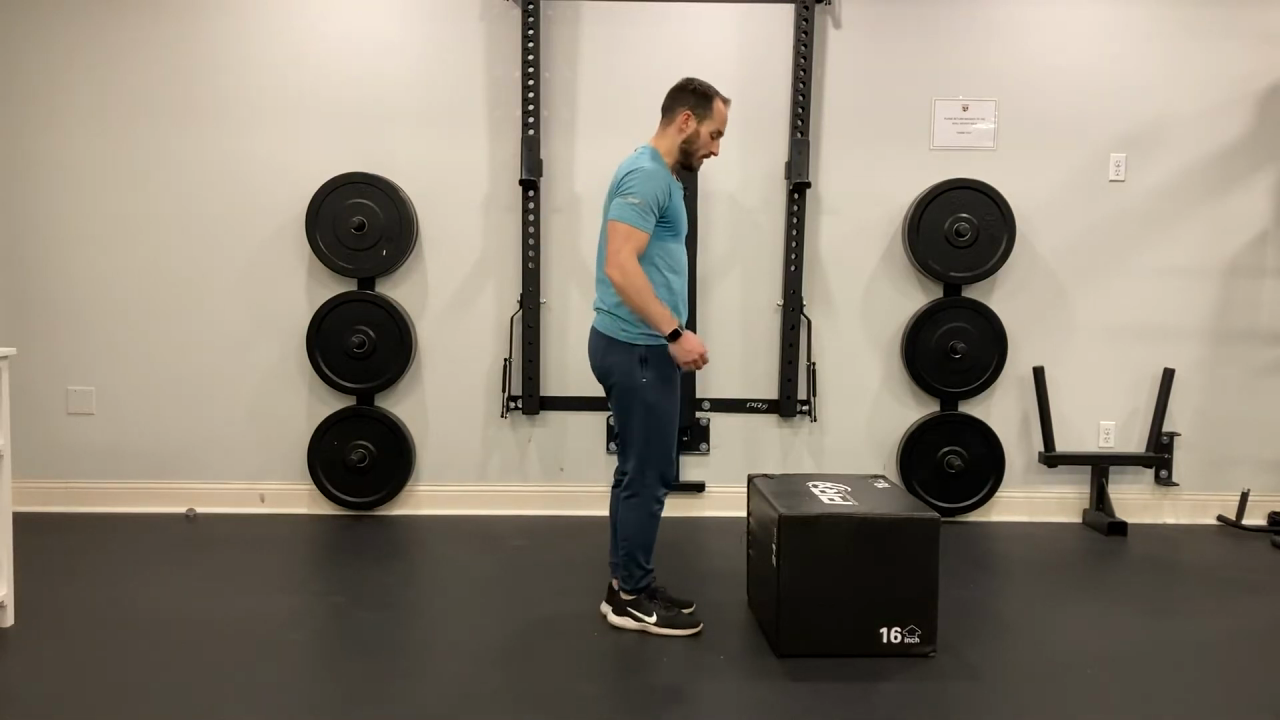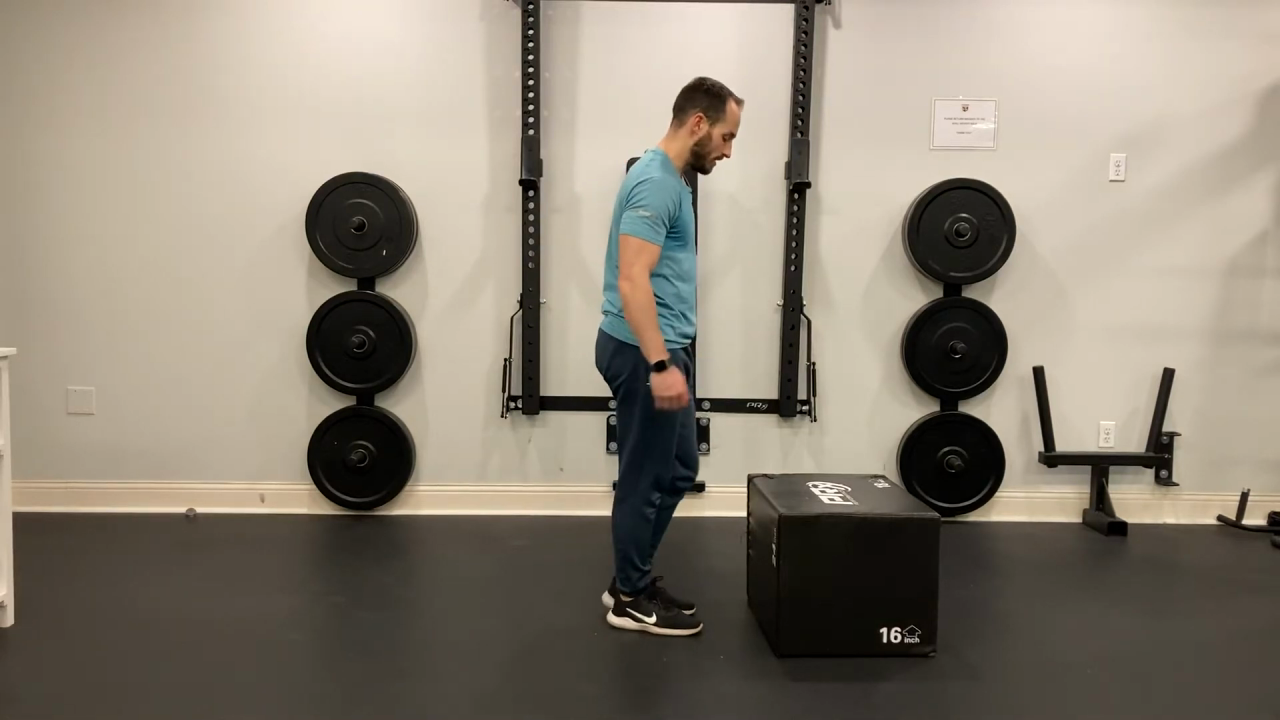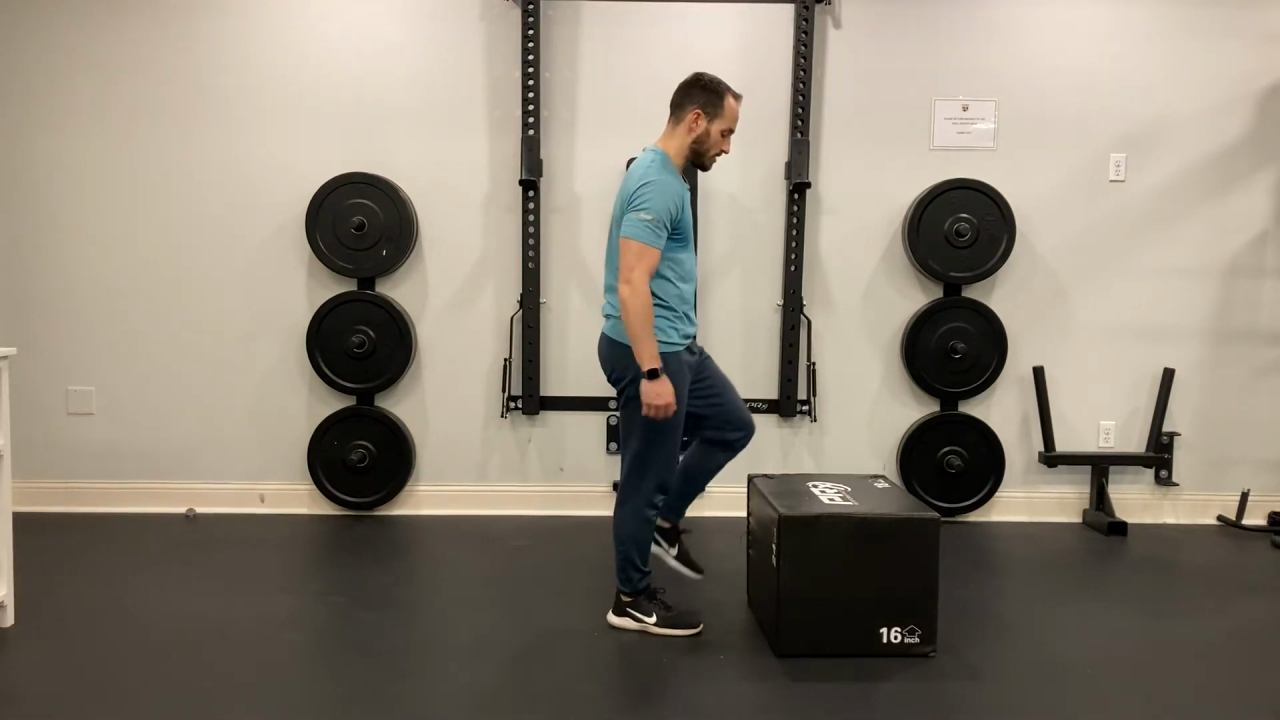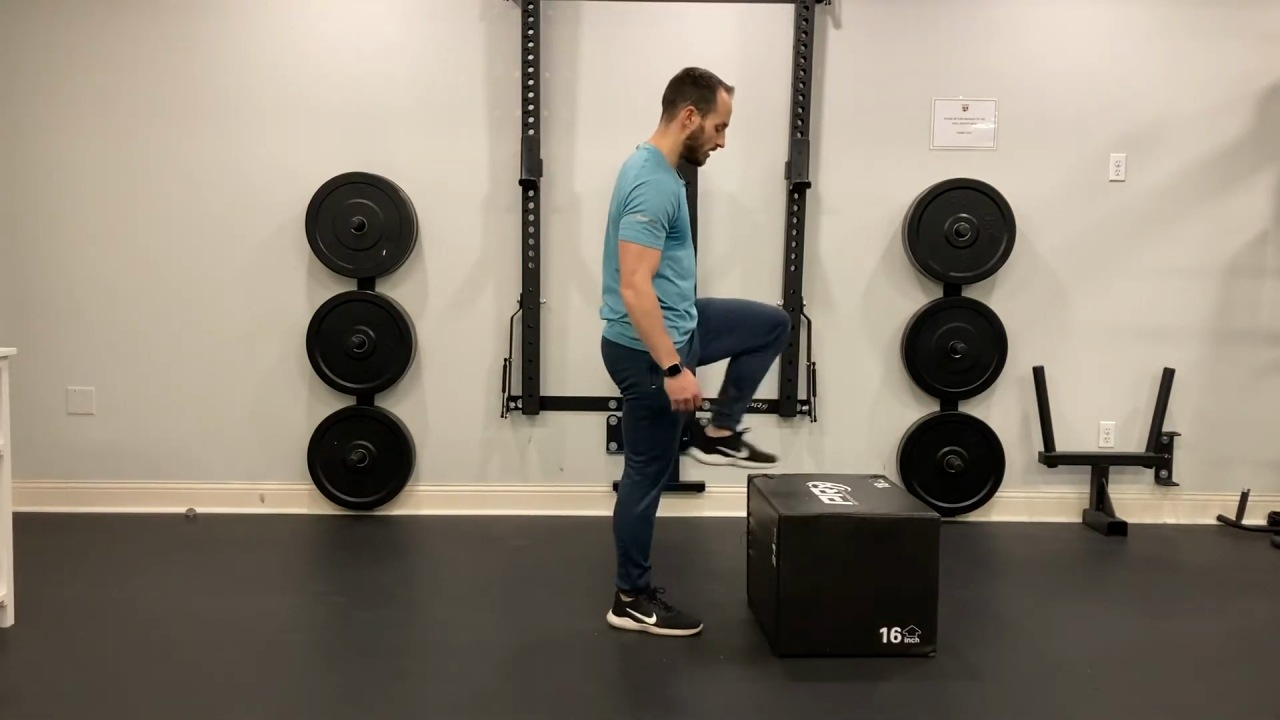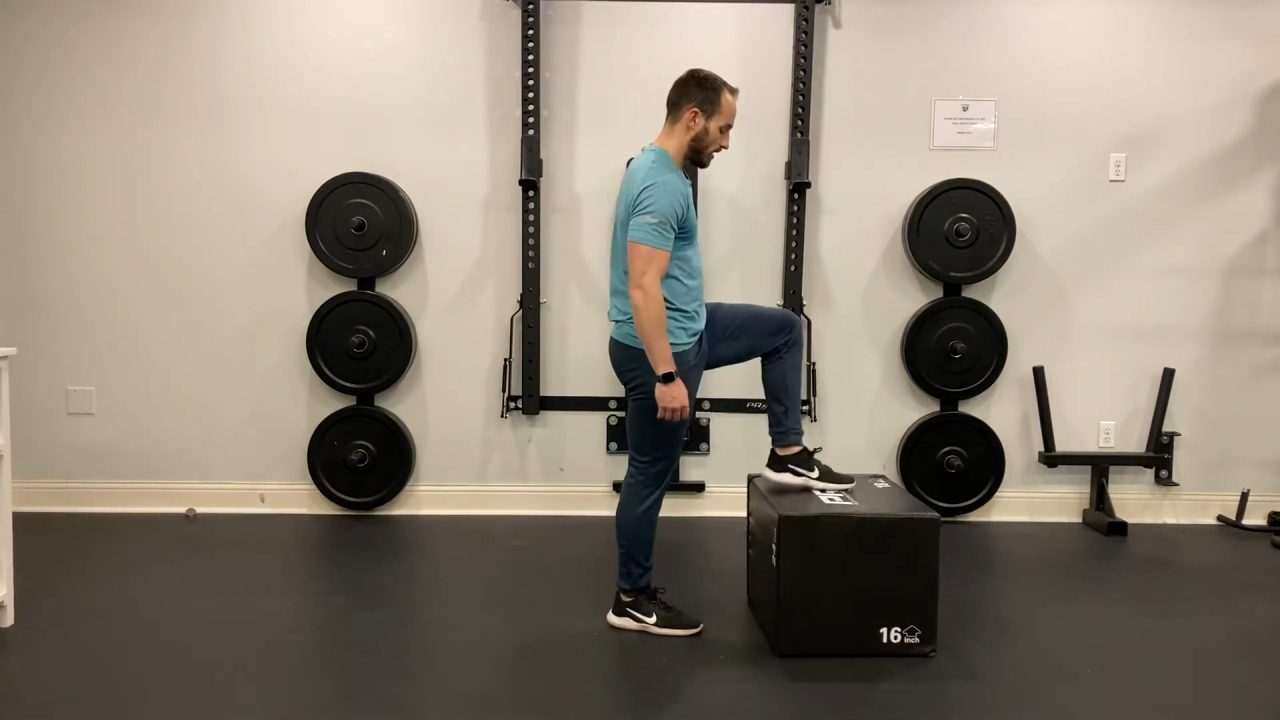
dt=0.4s
person 1, frame 1
left shoulder: (656, 175)
right shoulder: (647, 175)
right elbow: (621, 265)
right wrist: (675, 333)
left hip: (634, 343)
right hip: (637, 346)
left knee: (639, 470)
right knee: (650, 473)
left ankle: (625, 584)
right ankle: (632, 595)
person 1, frame 2
left shoulder: (665, 178)
right shoulder: (656, 183)
right elbow: (632, 282)
right wrist: (661, 364)
left hip: (653, 351)
right hip: (643, 354)
left knee: (677, 471)
right knee: (646, 478)
left ankle: (630, 580)
right ankle: (632, 599)
person 1, frame 3
left shoulder: (662, 174)
right shoulder: (657, 184)
right elbow: (632, 285)
right wrist: (651, 372)
left hip: (673, 347)
right hip: (651, 353)
left knee: (733, 426)
right knee: (646, 478)
left ankle: (664, 522)
right ankle: (632, 598)
person 1, frame 4
left shoulder: (652, 168)
right shoulder: (653, 184)
right elbow: (635, 287)
right wrist: (672, 368)
left hip: (678, 324)
right hip: (648, 348)
left knee: (773, 324)
right knee: (648, 473)
left ankle: (717, 432)
right ankle: (631, 599)
person 1, frame 5
left shoulder: (656, 169)
right shoulder: (662, 184)
right elbow: (643, 289)
right wrist: (666, 376)
left hip: (685, 328)
right hip: (659, 348)
left knee: (783, 328)
right knee: (650, 474)
left ankle: (788, 454)
right ankle: (632, 599)
